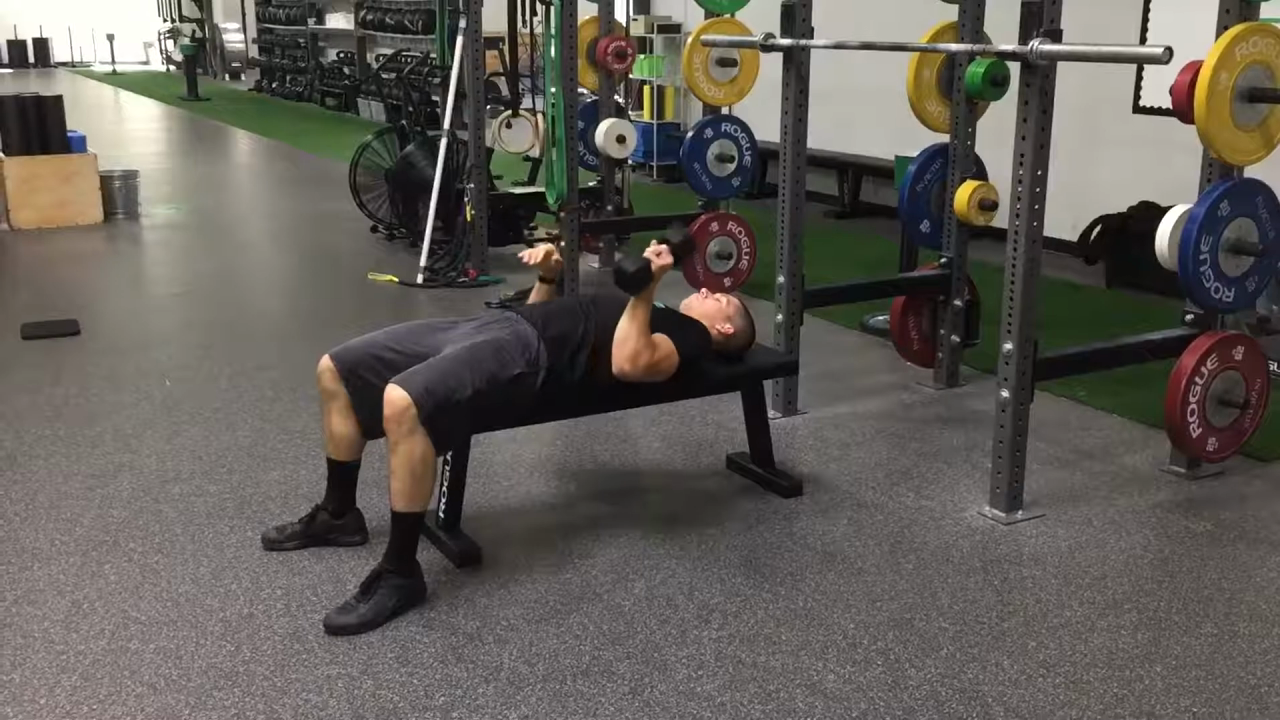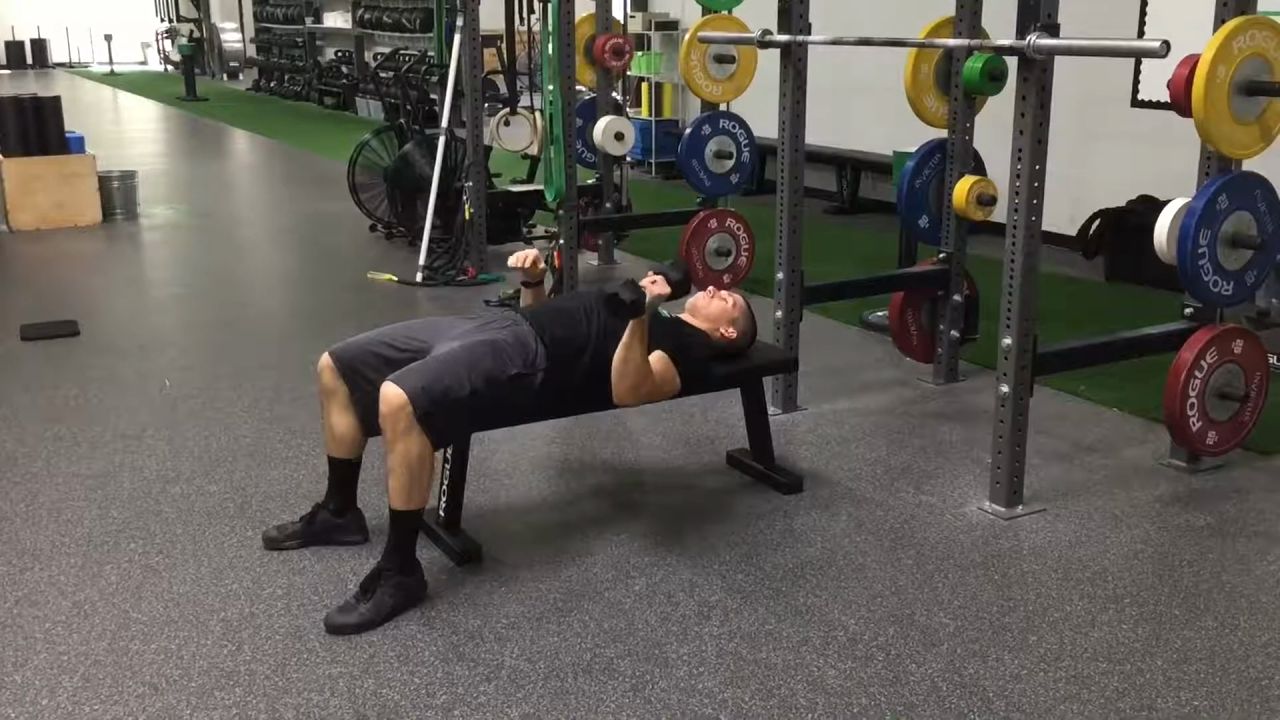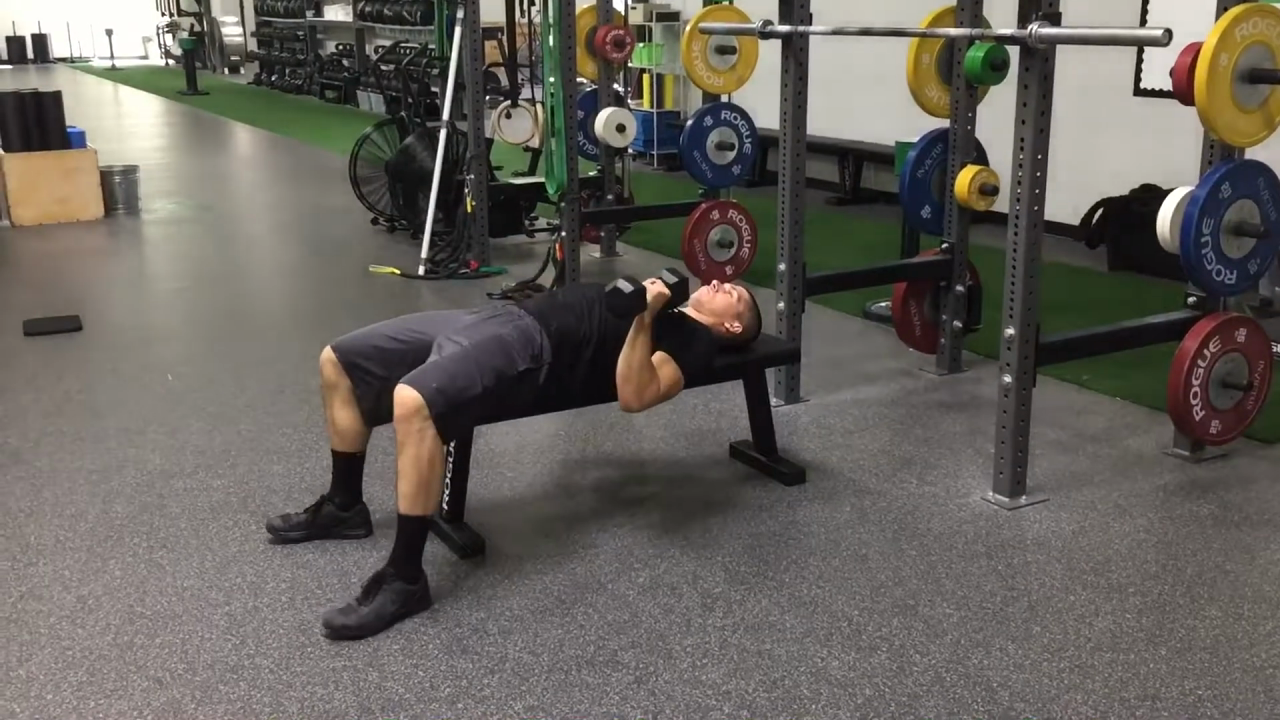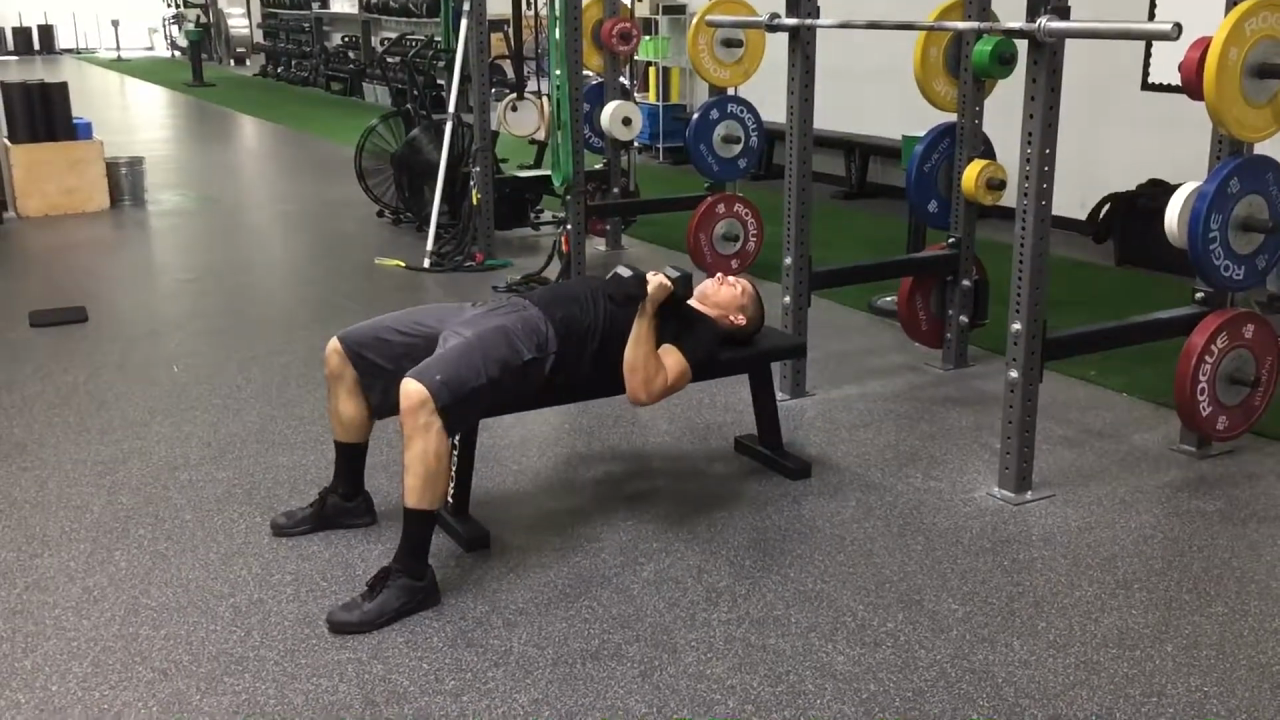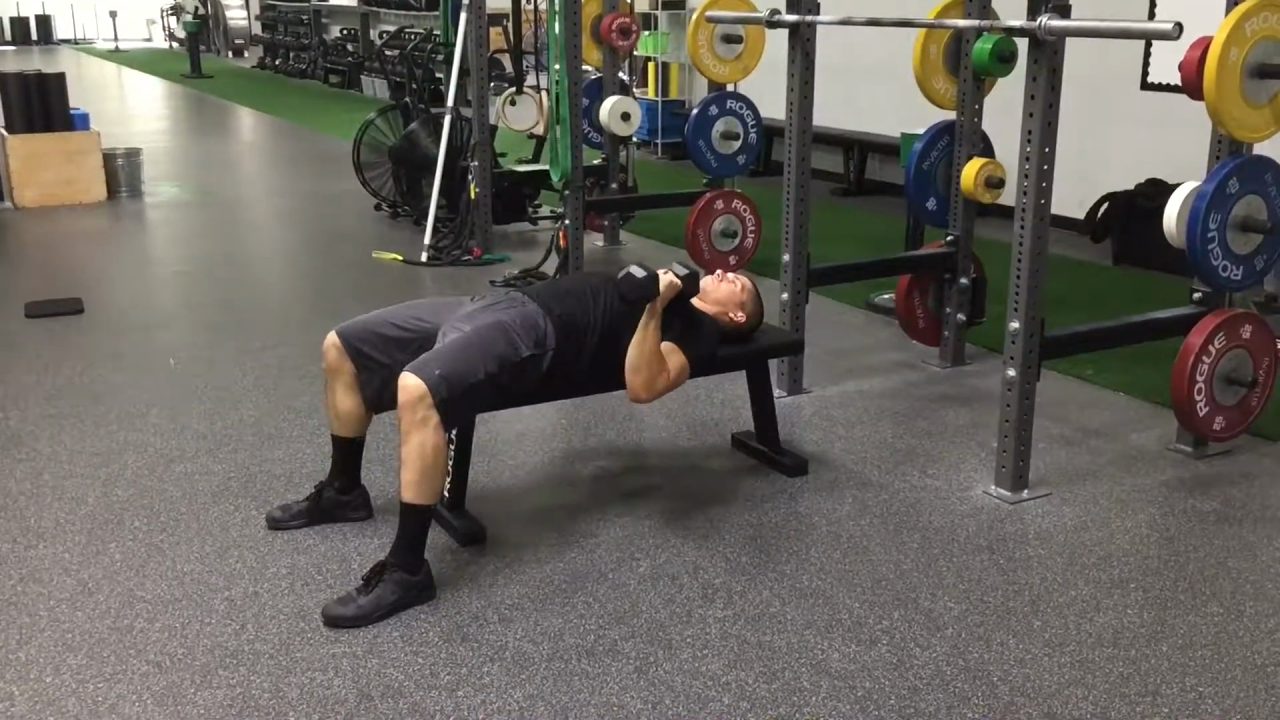
dt=0.7s
person 1, frame 1
left shoulder: (691, 337)
right shoulder: (656, 321)
left elbow: (629, 364)
left wrist: (647, 283)
right wrist: (548, 276)
left hip: (524, 356)
left knee: (403, 404)
right knee: (336, 370)
left ankle: (401, 574)
right ankle: (338, 515)
person 1, frame 2
left shoulder: (690, 344)
right shoulder: (649, 321)
left elbow: (628, 390)
left wrist: (642, 312)
right wrist: (532, 280)
left hip: (522, 356)
right hip: (500, 327)
left knee: (399, 402)
right knee: (336, 368)
left ankle: (400, 572)
right ankle: (339, 512)
person 1, frame 3
left shoulder: (693, 339)
right shoulder: (656, 306)
left elbow: (634, 395)
left wrist: (645, 317)
left hip: (528, 349)
left knee: (412, 403)
right knee: (338, 363)
left ankle: (404, 578)
right ankle: (343, 507)
person 1, frame 4
left shoulder: (698, 330)
right shoulder: (663, 301)
left elbow: (642, 388)
left wrist: (648, 307)
left hip: (533, 339)
left knee: (419, 397)
right knee: (343, 354)
left ankle: (410, 574)
right ankle: (346, 497)
person 1, frame 5
left shoulder: (697, 329)
right shoulder: (663, 313)
left elbow: (641, 386)
left wrist: (657, 303)
left hip: (533, 335)
left knee: (417, 391)
right knee: (341, 348)
left ankle: (407, 570)
right ankle: (343, 492)
